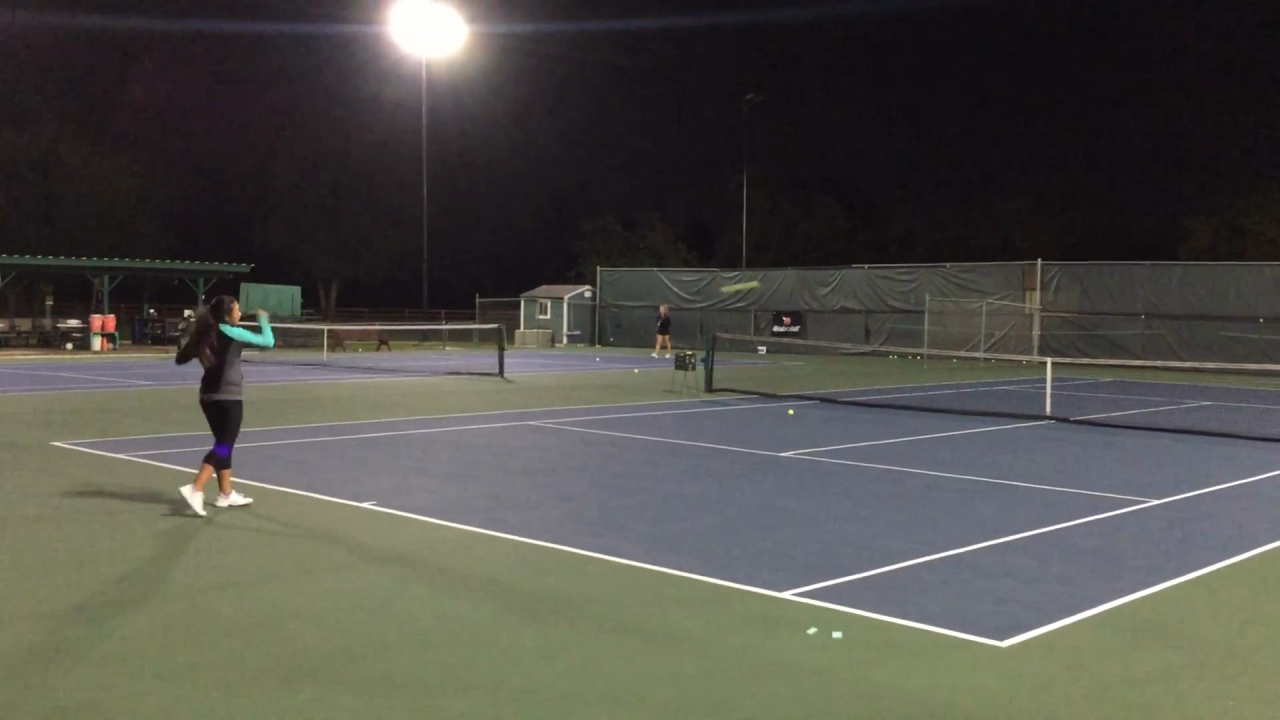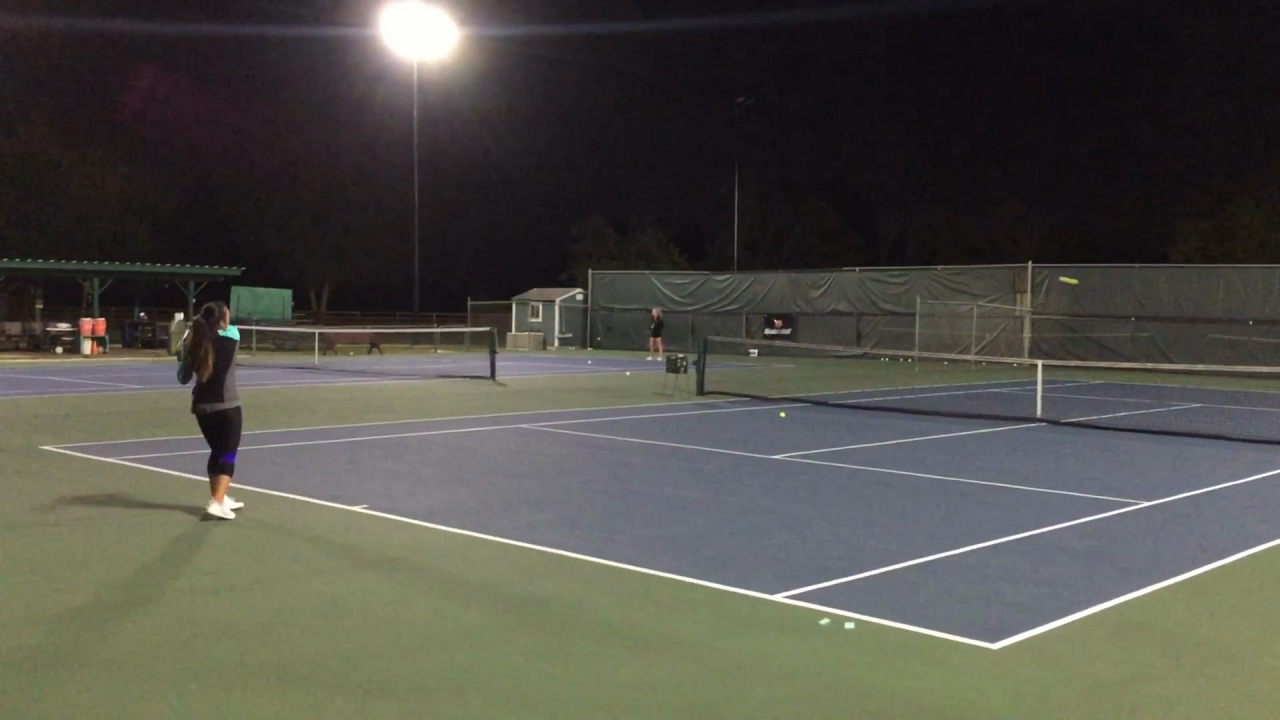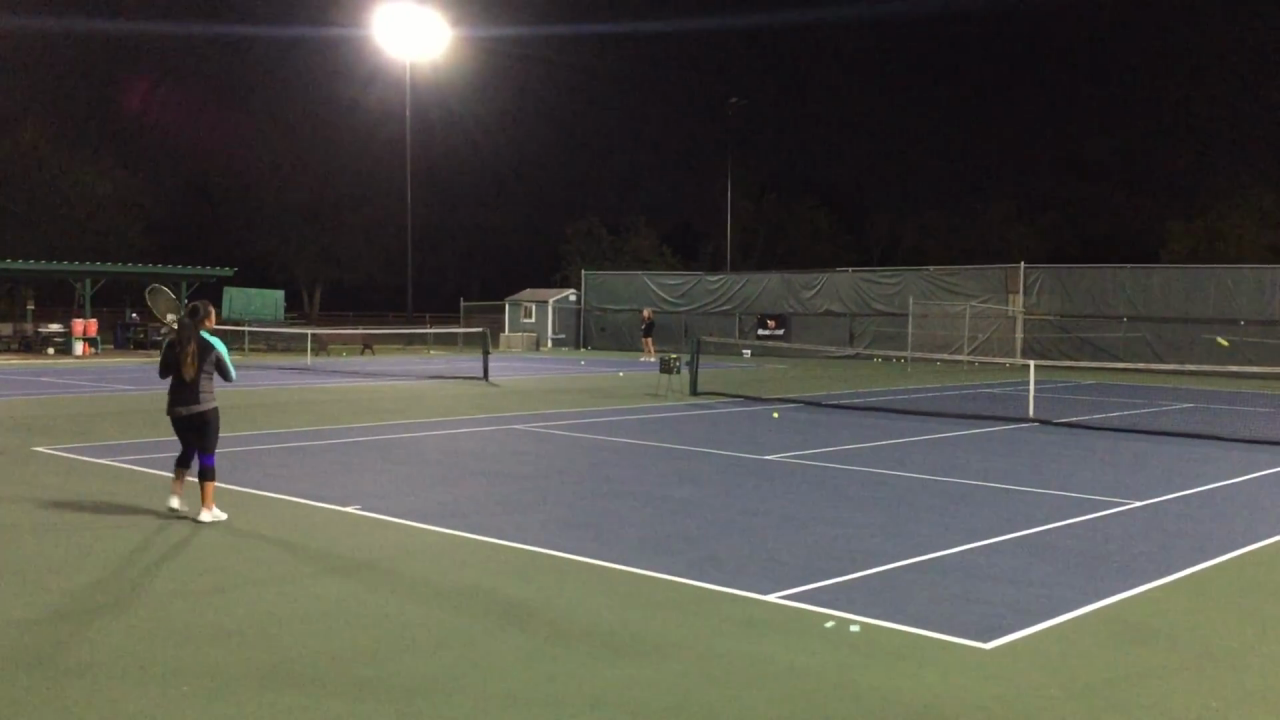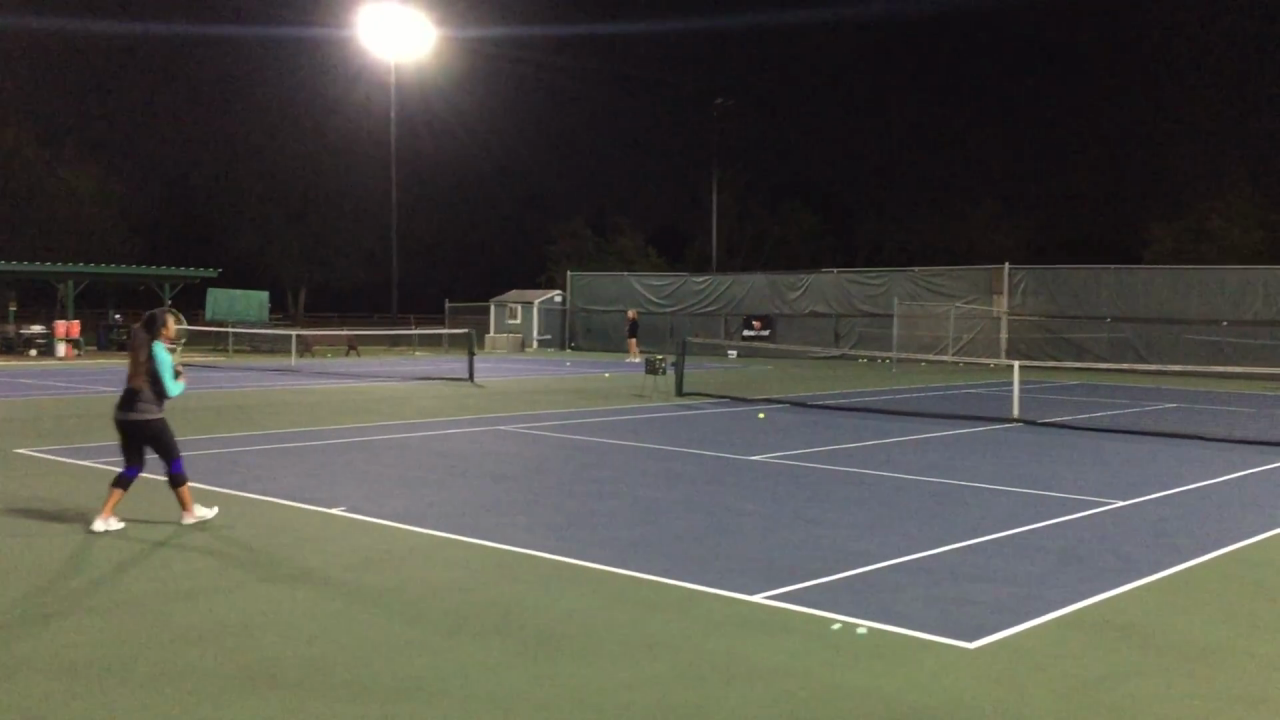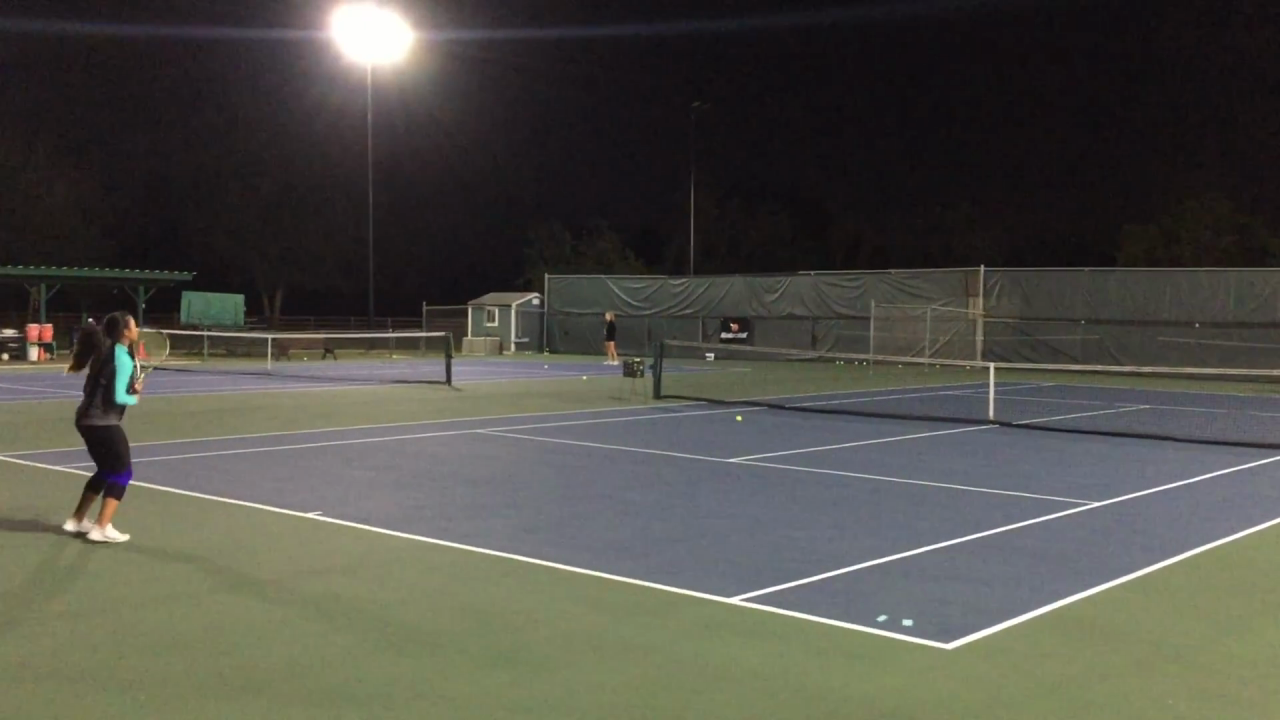
dt=0.3s
person 1, frame 1
left shoulder: (205, 335)
right shoulder: (233, 334)
left elbow: (181, 358)
right elbow: (267, 342)
right wrist: (264, 320)
left hip: (209, 397)
right hip: (228, 398)
left knee: (224, 444)
right knee: (223, 446)
left ankle: (226, 493)
right ankle: (195, 489)
person 1, frame 2
left shoulder: (193, 345)
right shoulder: (231, 338)
left elbow: (183, 378)
left hip: (202, 406)
right hip: (227, 406)
left knee: (218, 452)
right knee: (228, 455)
left ankle: (220, 499)
right ankle: (217, 503)
person 1, frame 3
left shoulder: (173, 343)
right shoulder: (215, 345)
left elbow: (163, 374)
right elbow: (230, 377)
left hip: (178, 408)
right hip: (203, 407)
left knee: (188, 450)
right knee: (207, 456)
left ankle: (176, 495)
right ankle: (207, 509)
person 1, frame 4
left shoulder: (140, 351)
right shoulder: (161, 355)
right elbow: (168, 392)
left wrist: (171, 374)
right wrist: (180, 383)
left hip: (125, 416)
right hip: (148, 417)
left knee: (132, 467)
right knee: (173, 461)
left ankle: (104, 517)
right ankle: (190, 512)
person 1, frame 5
left shoulder: (103, 352)
right shoulder: (124, 359)
right elbow: (118, 398)
left wrist: (131, 389)
right wrist: (133, 399)
left hip: (87, 420)
right hip: (104, 422)
left knee: (106, 471)
right knee: (123, 472)
left ankle: (77, 520)
right ankle: (101, 527)
